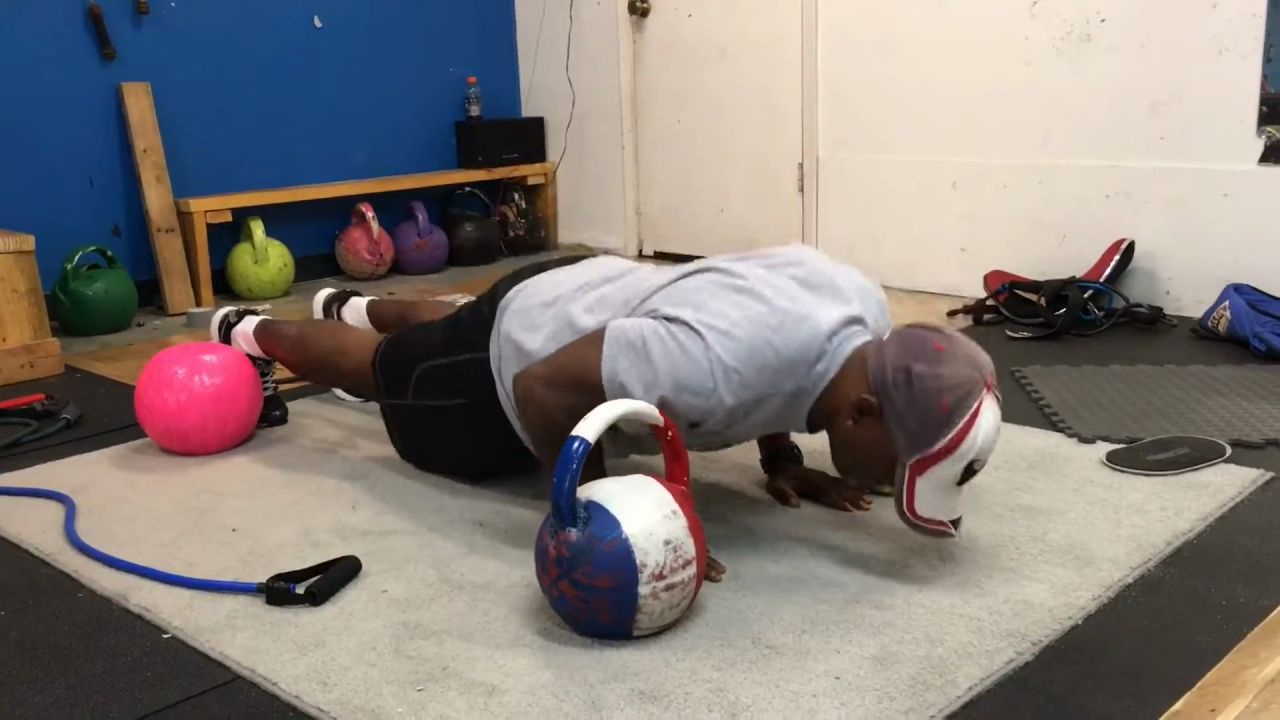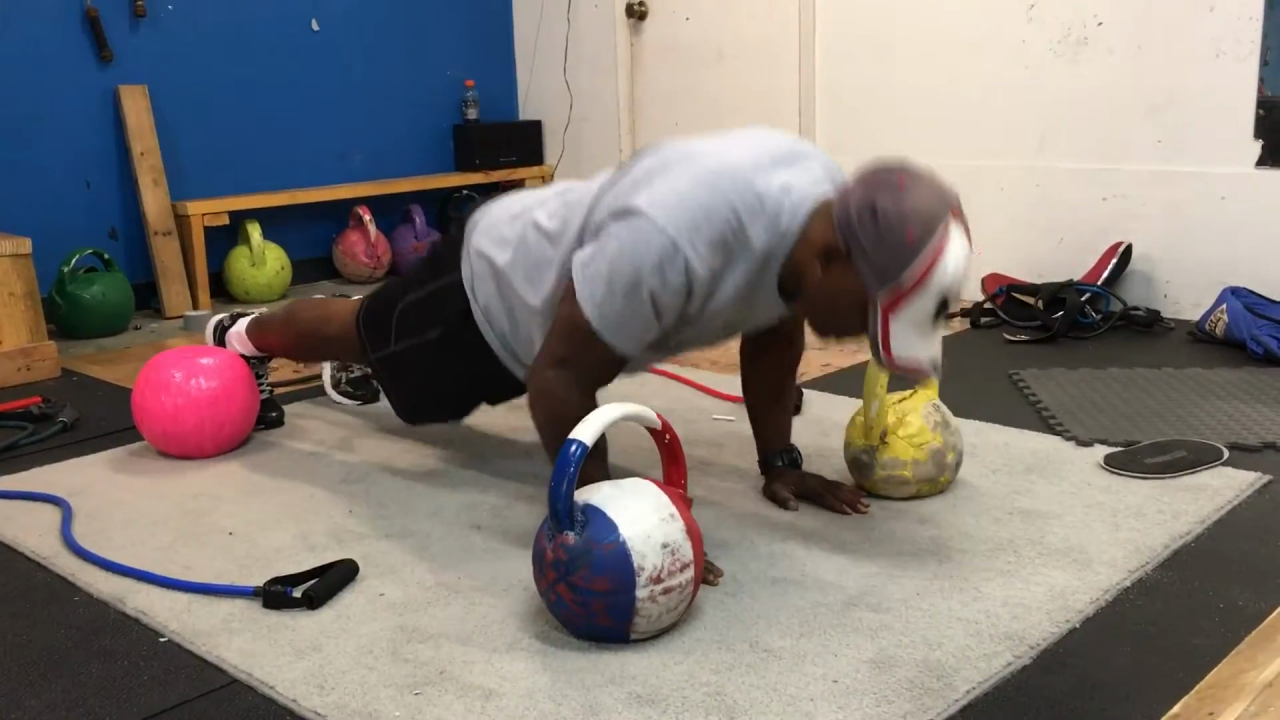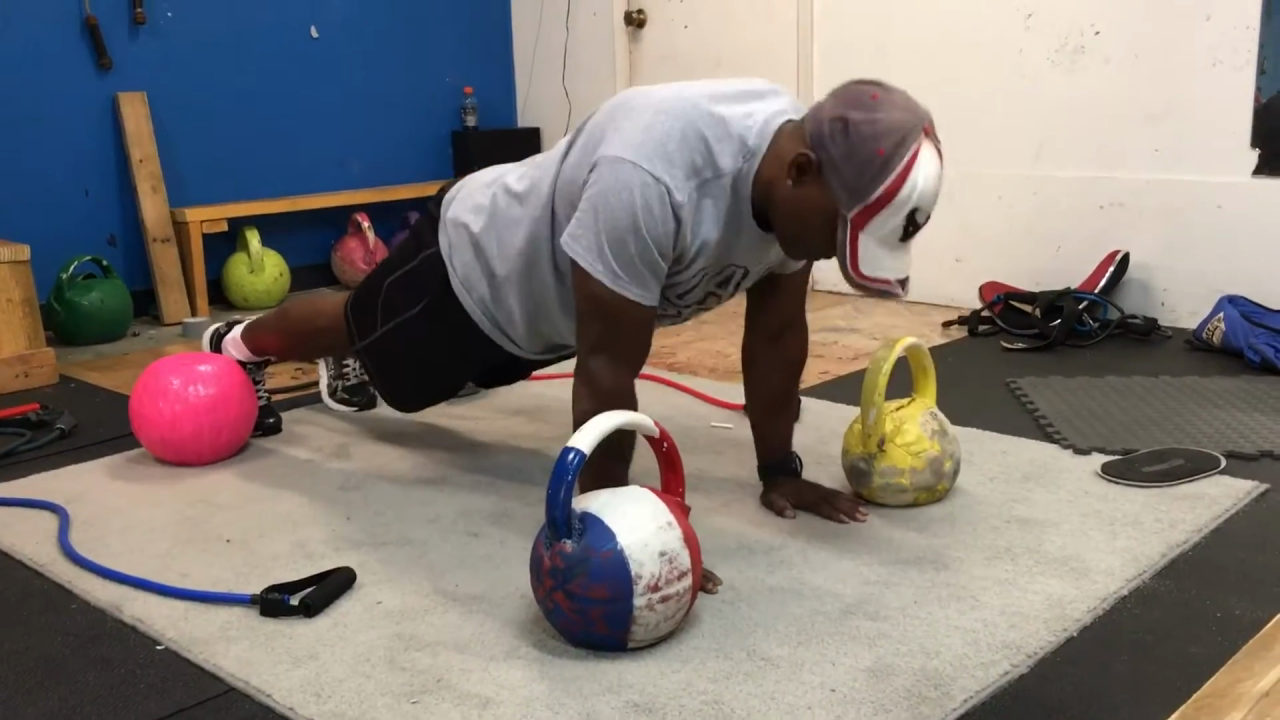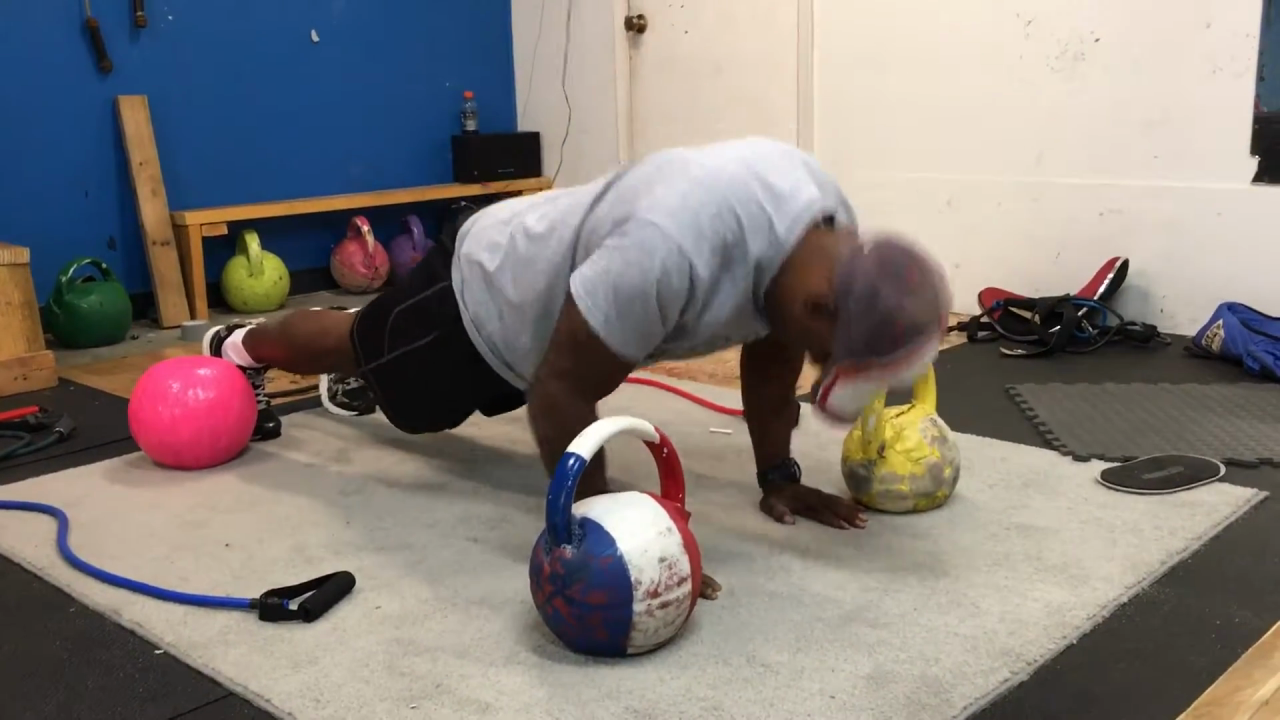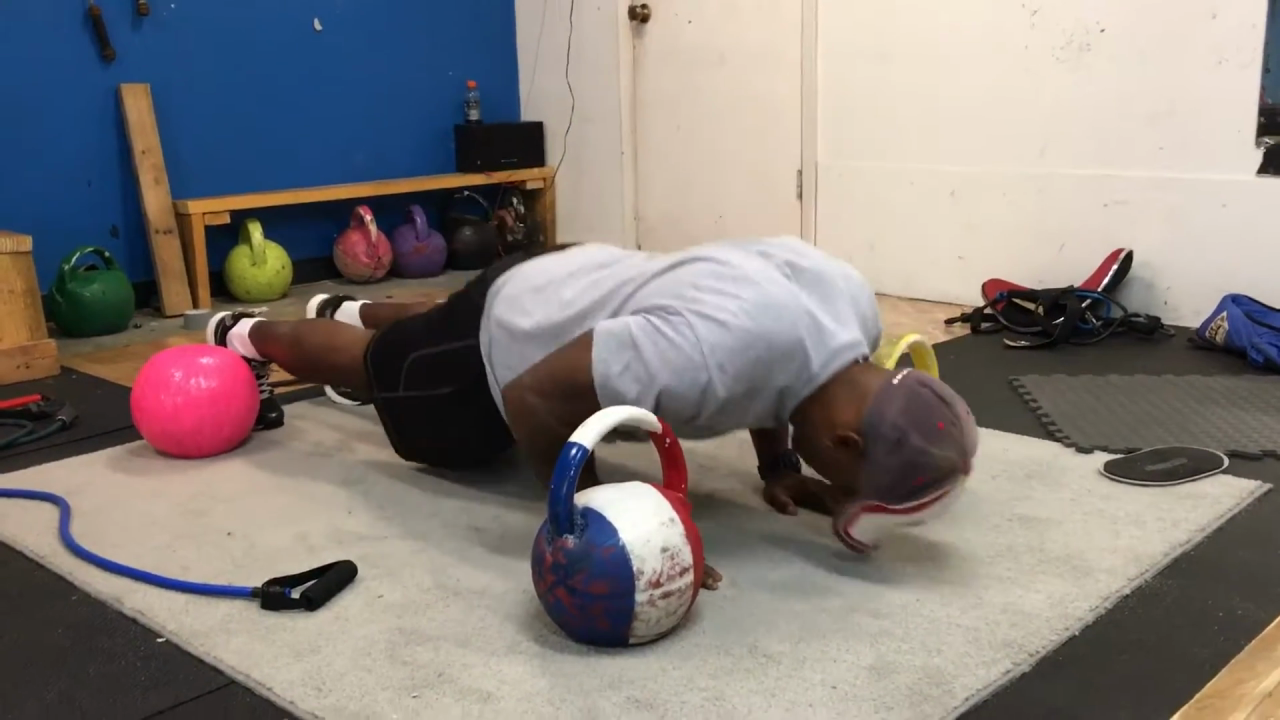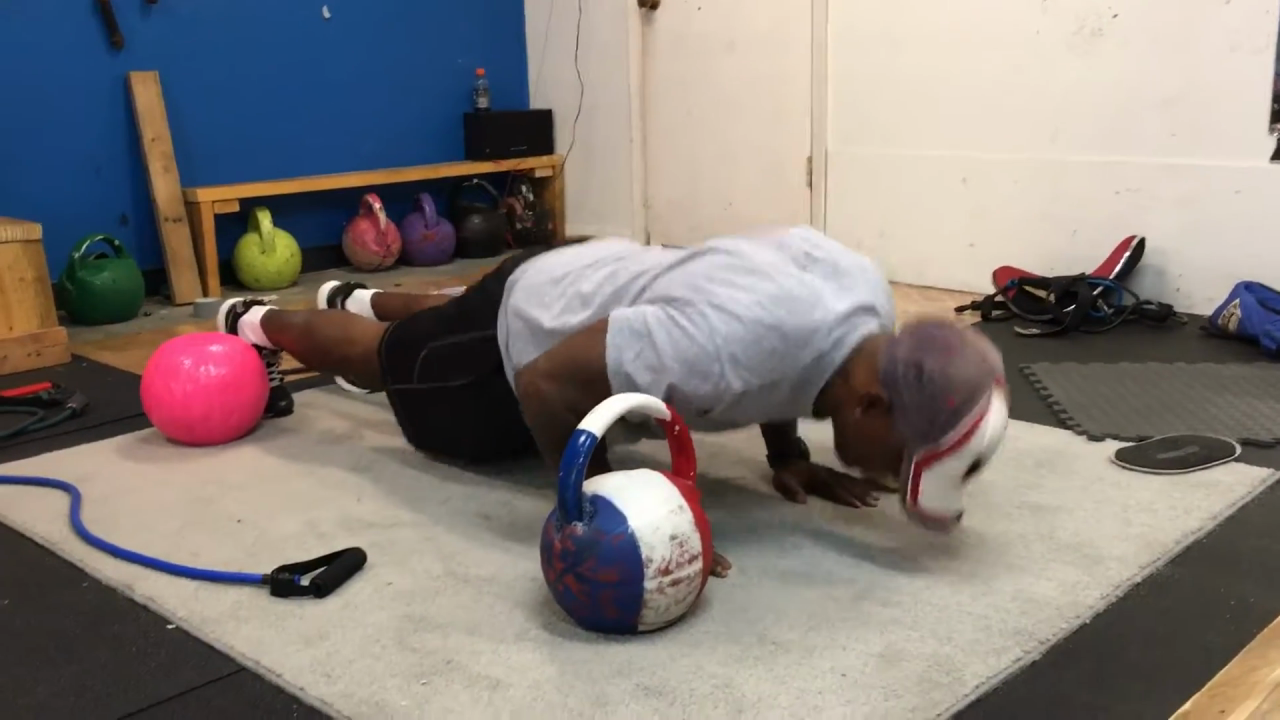
dt=0.3s
person 1, frame 1
left shoulder: (864, 317)
right shoulder: (717, 362)
right elbow: (541, 390)
left wrist: (781, 457)
left hip: (591, 293)
right hip: (523, 358)
left knee: (448, 324)
right knee: (387, 369)
left ankle: (355, 307)
right ankle: (250, 333)
person 1, frame 2
left shoulder: (826, 215)
right shoulder: (675, 238)
left elbow: (772, 339)
right elbow: (560, 383)
left wrist: (779, 464)
left hip: (564, 281)
right hip: (496, 288)
right knee: (374, 336)
left ankle: (351, 369)
right ankle: (241, 338)
person 1, frame 3
left shoulder: (796, 174)
right shoulder: (652, 175)
left elbow: (778, 330)
right elbow: (606, 373)
left wrist: (779, 472)
left hip: (544, 282)
right hip: (475, 260)
right knee: (359, 326)
left ankle: (345, 373)
right ankle: (239, 345)
person 1, frame 4
left shoulder: (829, 224)
right shoulder: (675, 250)
left elbow: (767, 341)
right elbow: (558, 392)
left wrist: (778, 477)
left hip: (560, 271)
right hip: (487, 293)
right knee: (365, 347)
left ankle: (346, 350)
right ankle: (239, 347)
person 1, frame 5
left shoulder: (854, 314)
right shoulder: (706, 352)
right elbow: (532, 402)
left wrist: (777, 464)
left hip: (581, 290)
right hip: (511, 344)
left knee: (434, 329)
right knee: (379, 368)
left ankle: (347, 311)
right ankle: (246, 337)
person 1, frame 6
left shoulder: (866, 313)
right shoulder: (727, 344)
right elbow: (546, 387)
left wrist: (788, 456)
left hip: (593, 301)
right hip: (529, 343)
left knee: (433, 332)
right knee: (386, 360)
left ankle: (358, 297)
right ankle: (255, 324)
